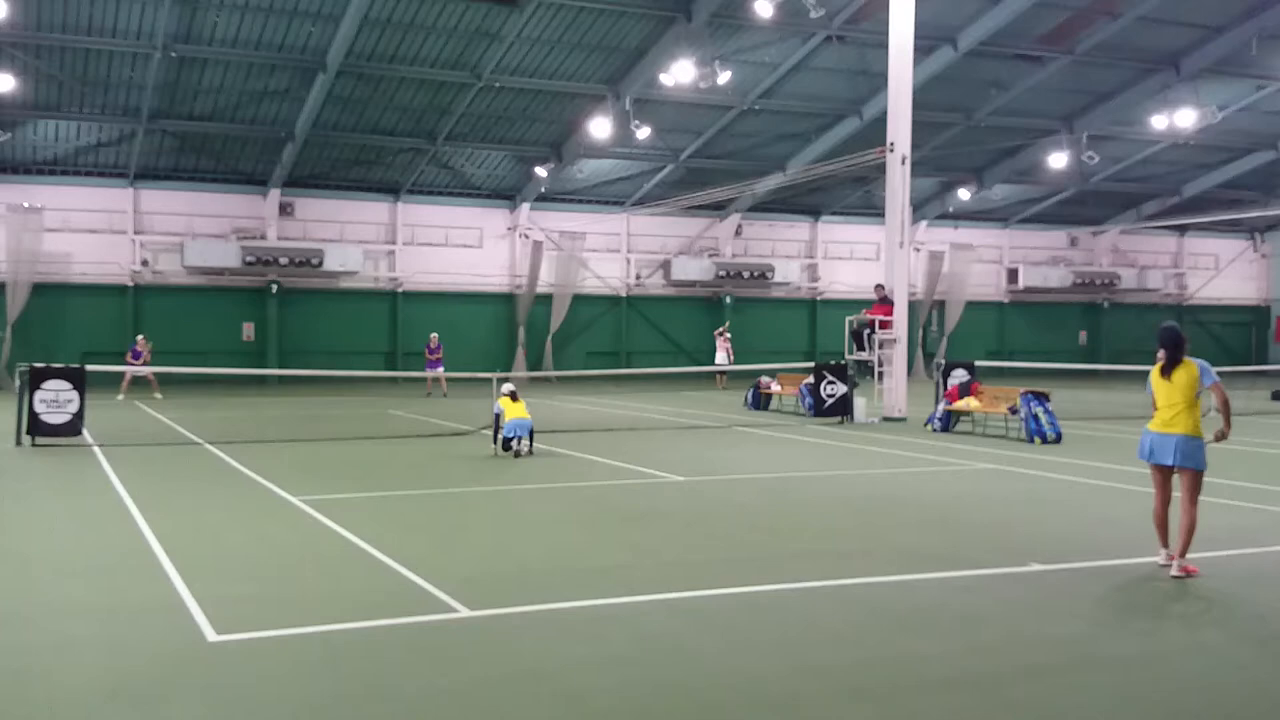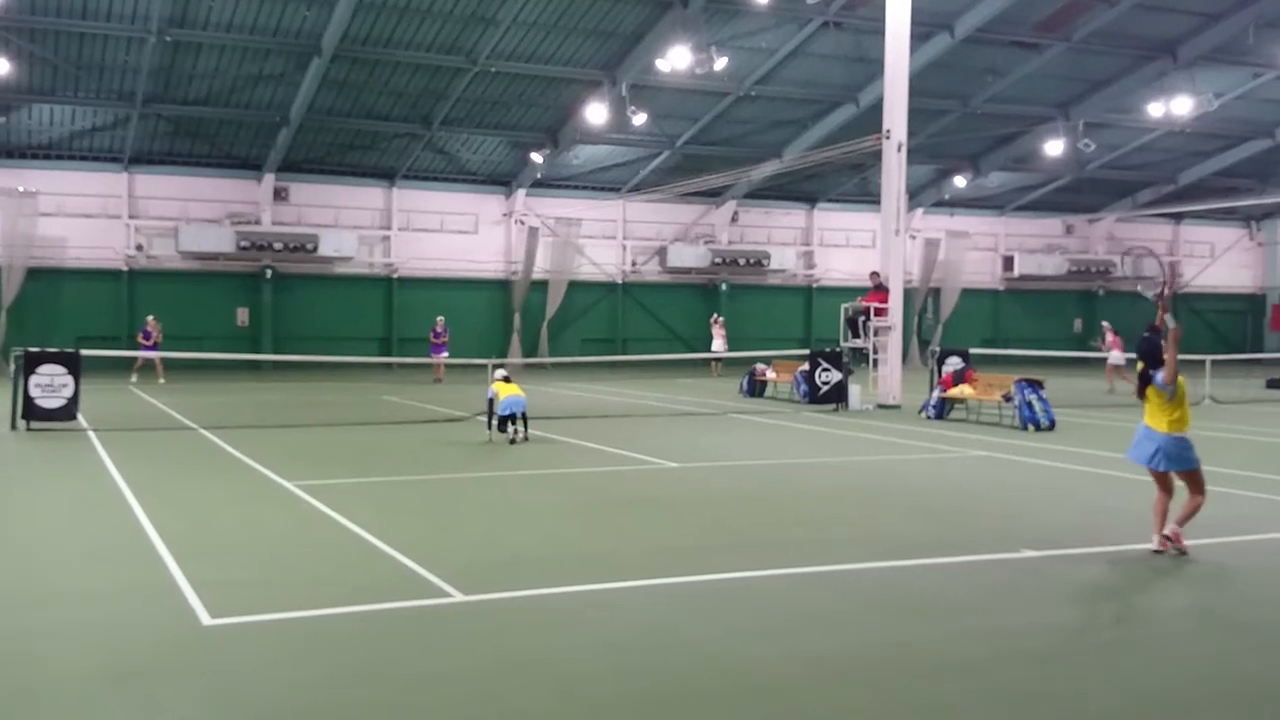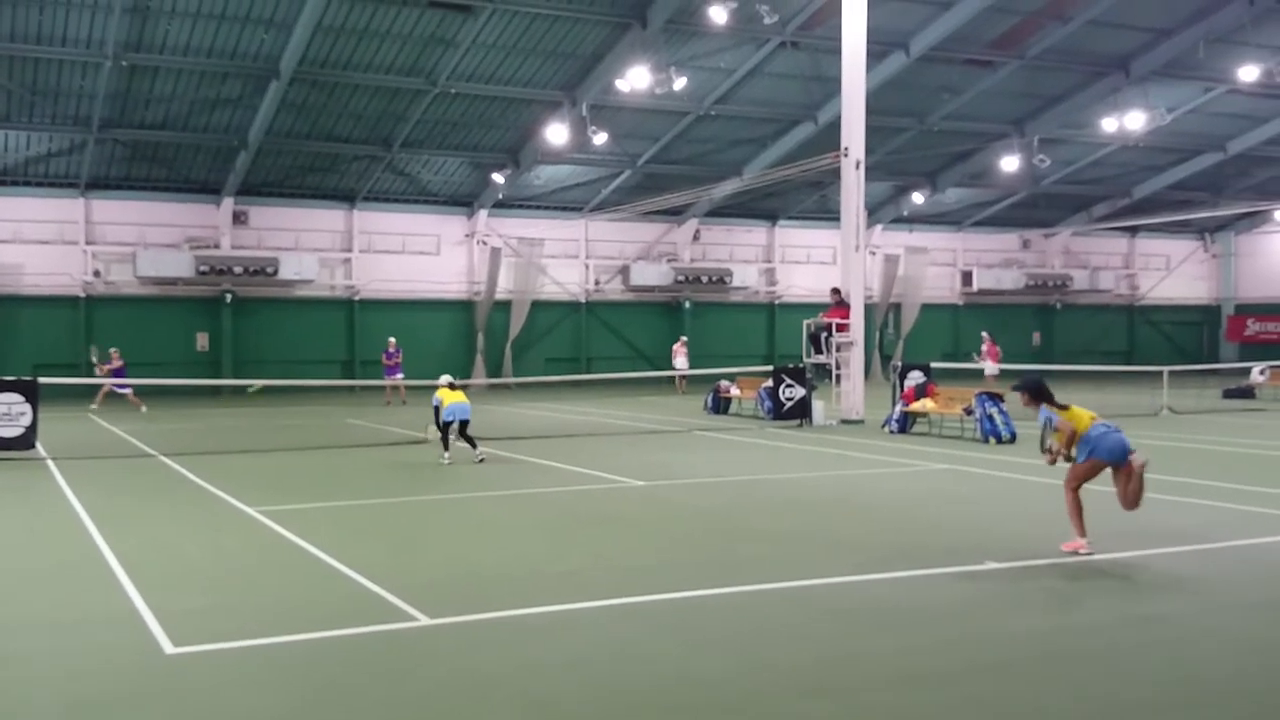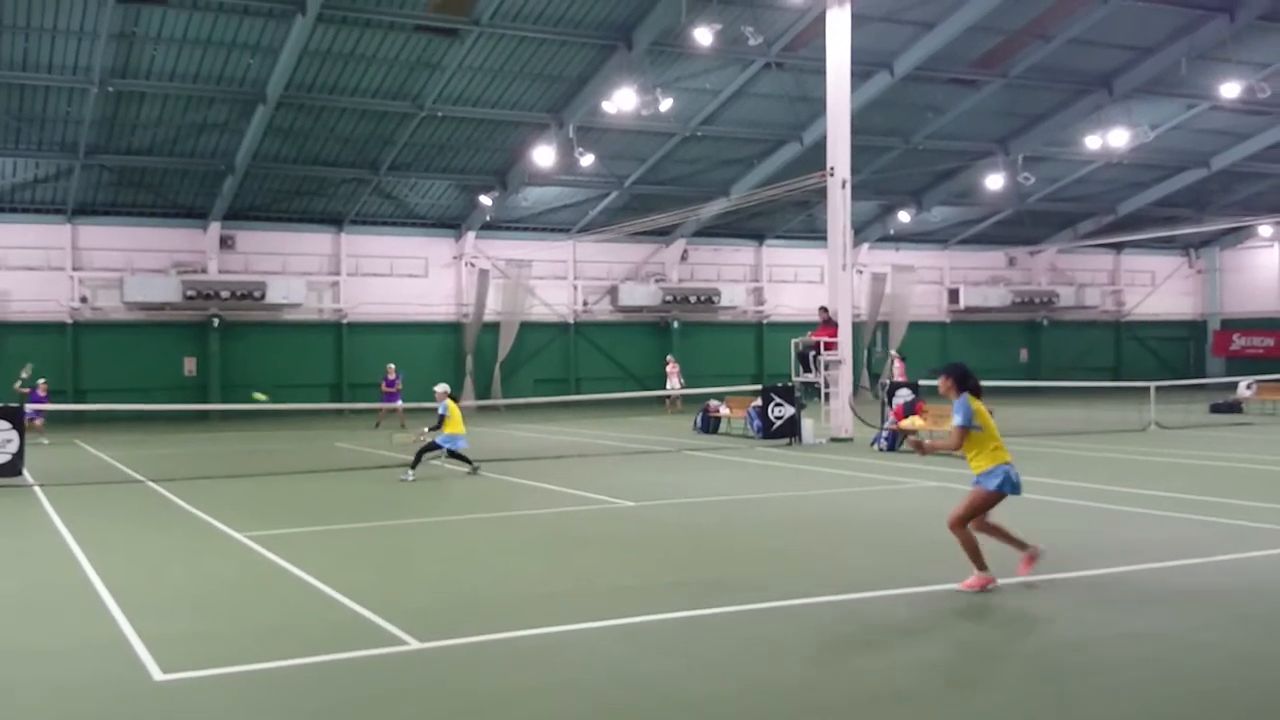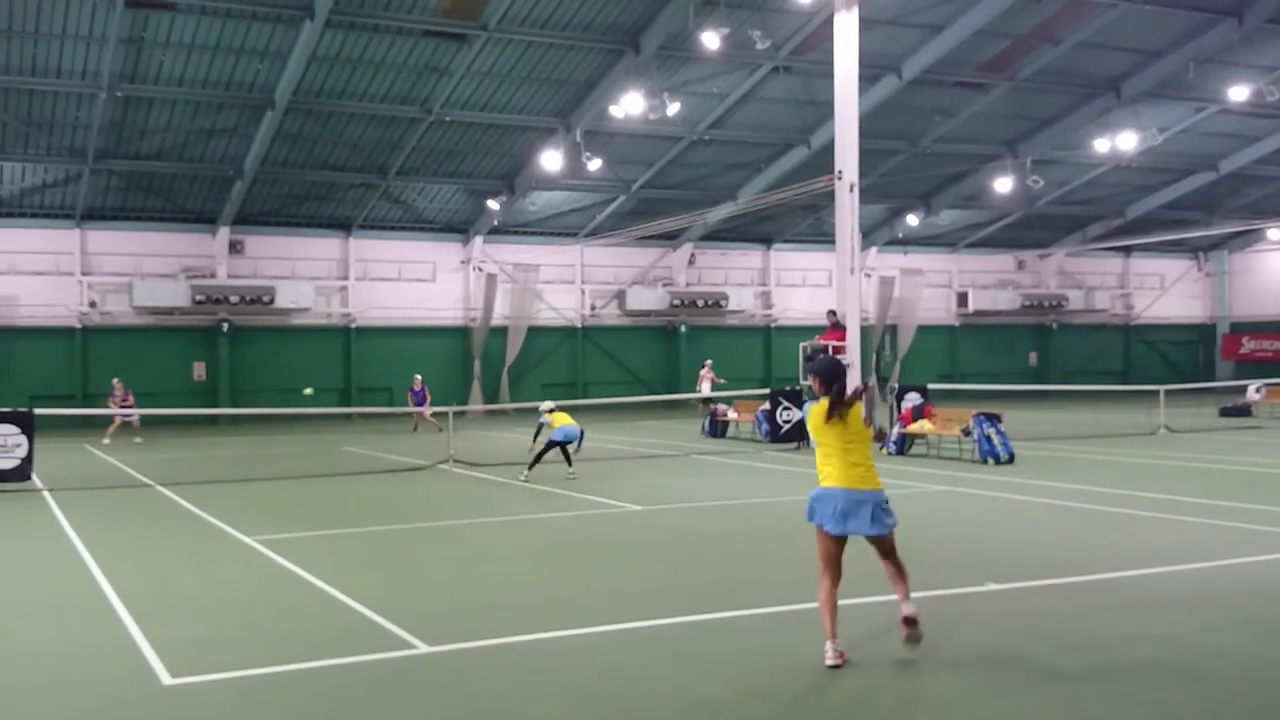
dt=1s
person 1, frame 1
left shoulder: (1155, 371)
right shoulder: (1198, 367)
right elbow: (1221, 397)
right wrist: (1226, 425)
left hip: (1156, 437)
right hip: (1186, 441)
left knee: (1161, 498)
right knee: (1189, 504)
left ankle: (1164, 552)
right ankle: (1179, 562)
person 1, frame 2
left shoulder: (1145, 365)
right shoulder: (1160, 375)
left elbow: (1158, 327)
right elbow: (1170, 377)
right wrist: (1174, 344)
left hip: (1148, 440)
right hip: (1171, 442)
left knee: (1165, 493)
right knee: (1197, 493)
left ankle: (1157, 536)
right ankle: (1173, 528)
person 1, frame 3
left shoulder: (1045, 411)
right shoulder: (1053, 406)
left elbow: (1070, 430)
right elbow: (1068, 430)
left wrist: (1060, 453)
right wrist: (1058, 453)
left hip: (1099, 443)
right hip: (1116, 438)
left knee: (1071, 486)
right knee: (1130, 503)
left ankle: (1081, 541)
person 1, frame 4
left shoulder: (962, 404)
right shoulder: (964, 403)
left elbow: (955, 444)
right elbow: (953, 443)
left wrist: (925, 444)
right wrist: (927, 445)
left hip: (995, 474)
right hip: (987, 473)
left knee: (955, 522)
right knee: (978, 523)
left ankle: (984, 575)
right ankle: (1028, 551)
person 1, frame 5
left shoulder: (814, 411)
right shoulder: (862, 411)
left wrist: (850, 399)
left hip: (832, 499)
right hip: (870, 498)
left knee: (829, 578)
right knee: (890, 560)
left ankle: (832, 646)
right ankle: (907, 609)
